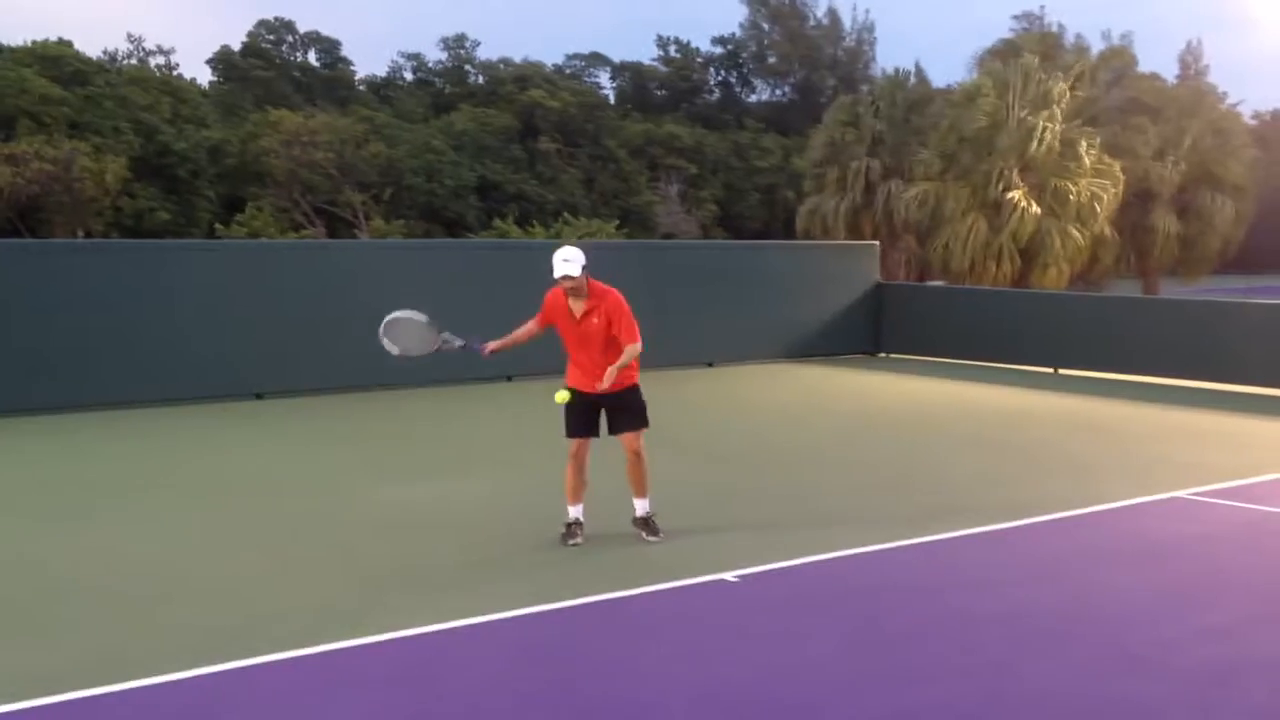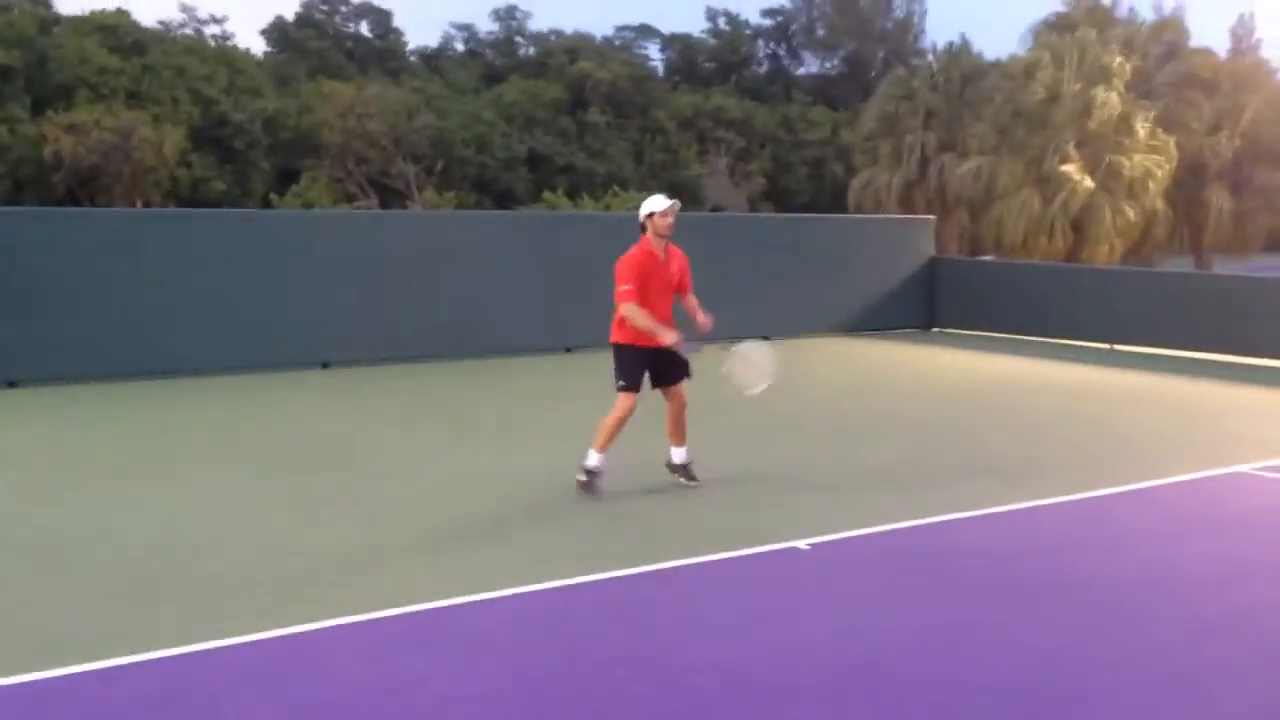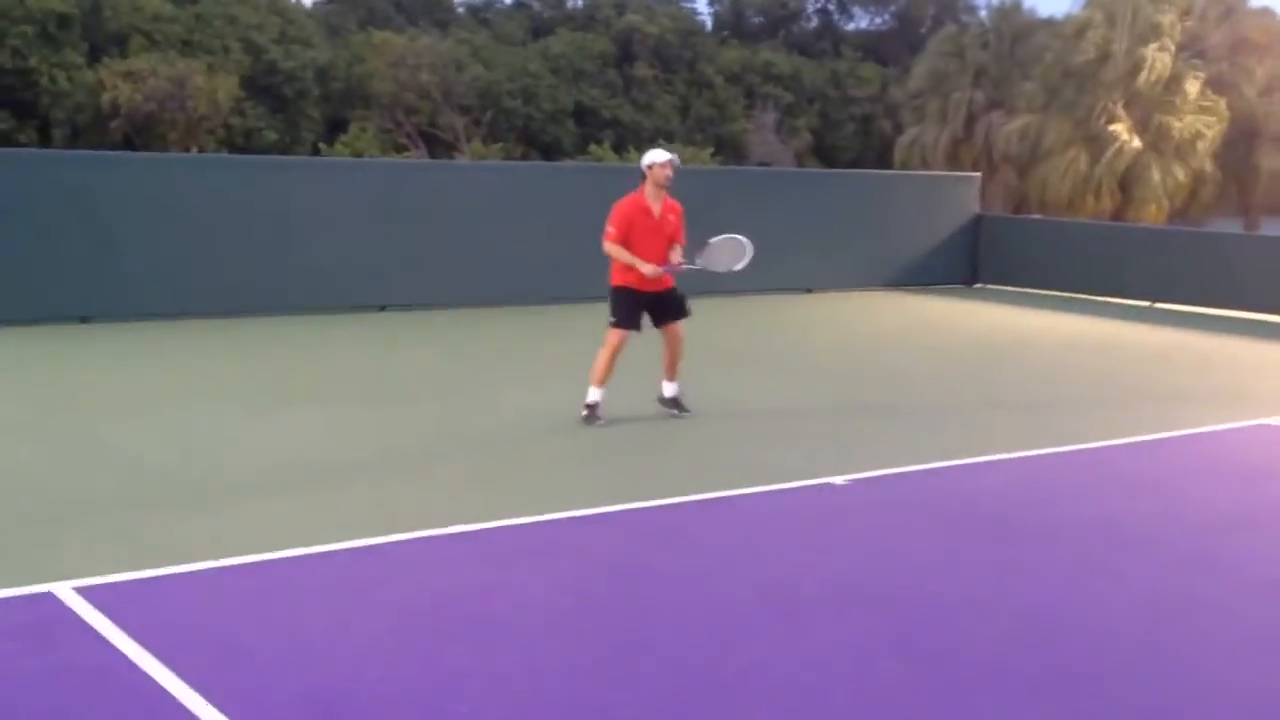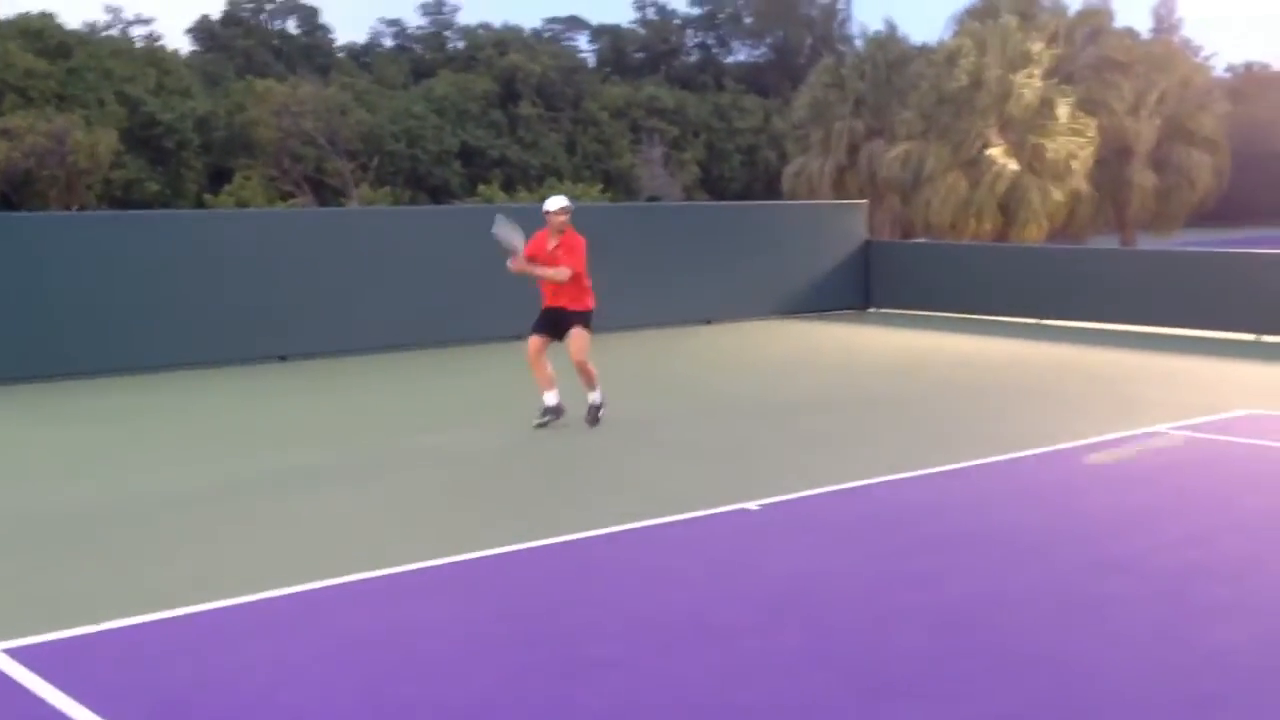
dt=1s
person 1, frame 1
left shoulder: (610, 299)
right shoulder: (553, 300)
left elbow: (634, 344)
right elbow: (538, 323)
left wrist: (616, 368)
right wrist: (504, 342)
left hip: (620, 384)
right hip: (580, 387)
left knee: (634, 448)
right knee: (576, 452)
left ankle: (643, 514)
right ankle: (574, 519)
person 1, frame 2
left shoulder: (678, 256)
right shoulder: (633, 259)
left elbow: (684, 292)
right elbow: (626, 307)
left wrist: (698, 313)
right wrist: (661, 333)
left hip: (664, 343)
right hip: (630, 342)
left knee: (678, 401)
right knee: (626, 407)
left ankle: (678, 460)
right ankle: (591, 465)
person 1, frame 3
left shoulder: (675, 208)
right shoulder: (627, 206)
right elbow: (609, 245)
left wrist: (675, 256)
right wrist: (640, 265)
left hip: (662, 285)
right hip: (627, 285)
left knee: (675, 340)
right knee: (614, 343)
left ankle: (668, 393)
right ankle: (592, 402)
person 1, frame 4
left shoulder: (576, 243)
right shoulder: (538, 238)
left elbow: (564, 275)
right elbow: (526, 260)
left wrist: (529, 269)
right wrist: (520, 262)
left hip: (579, 306)
right hip: (553, 306)
left knee: (579, 358)
right knee: (534, 349)
left ankle: (595, 400)
right ankle: (552, 405)
